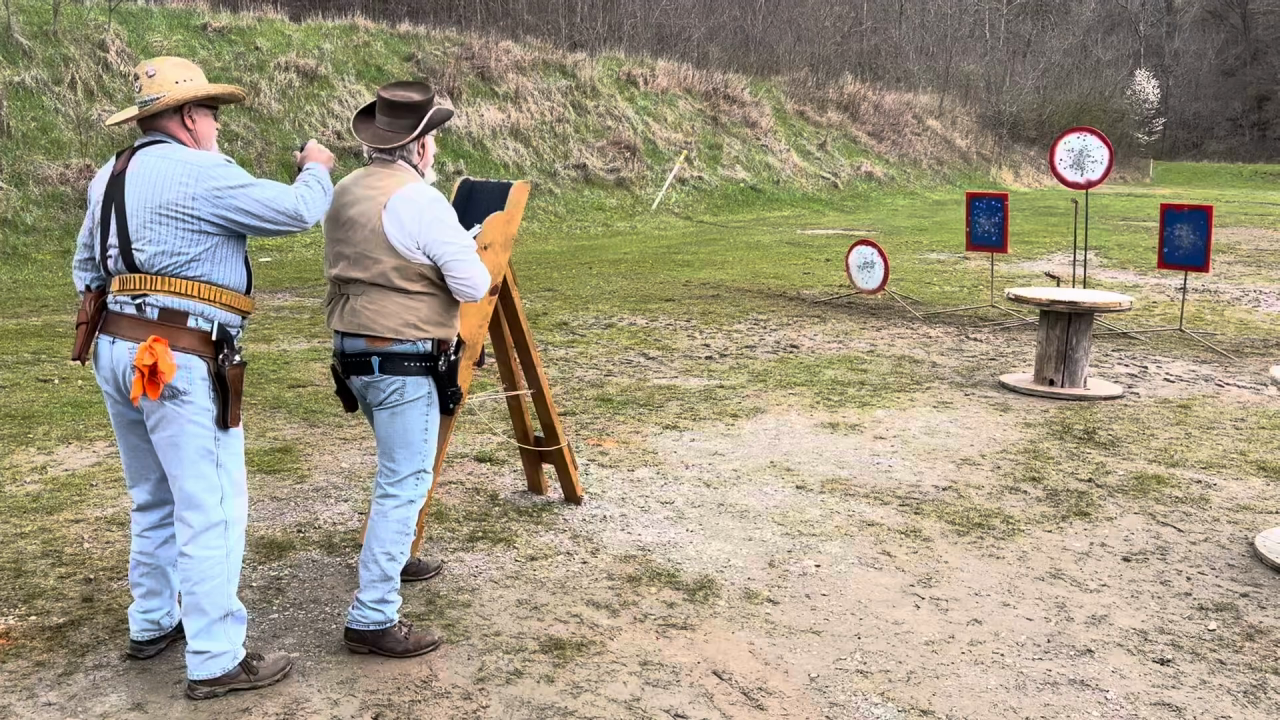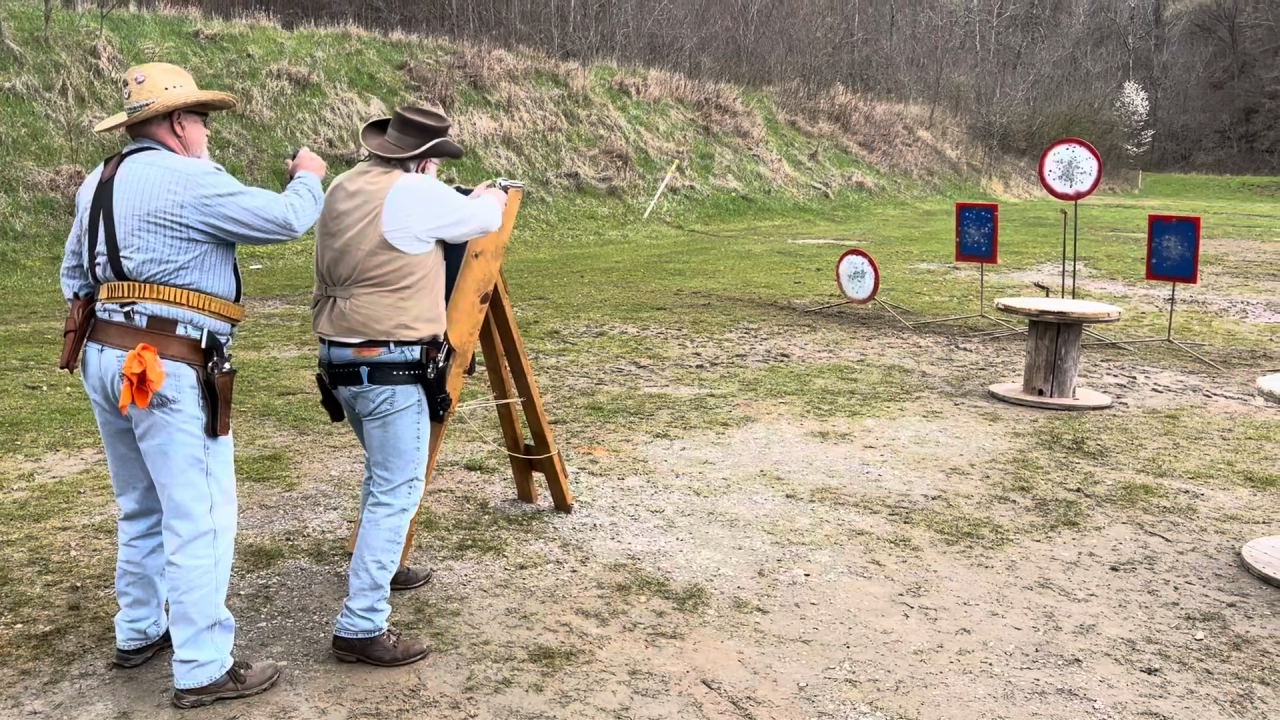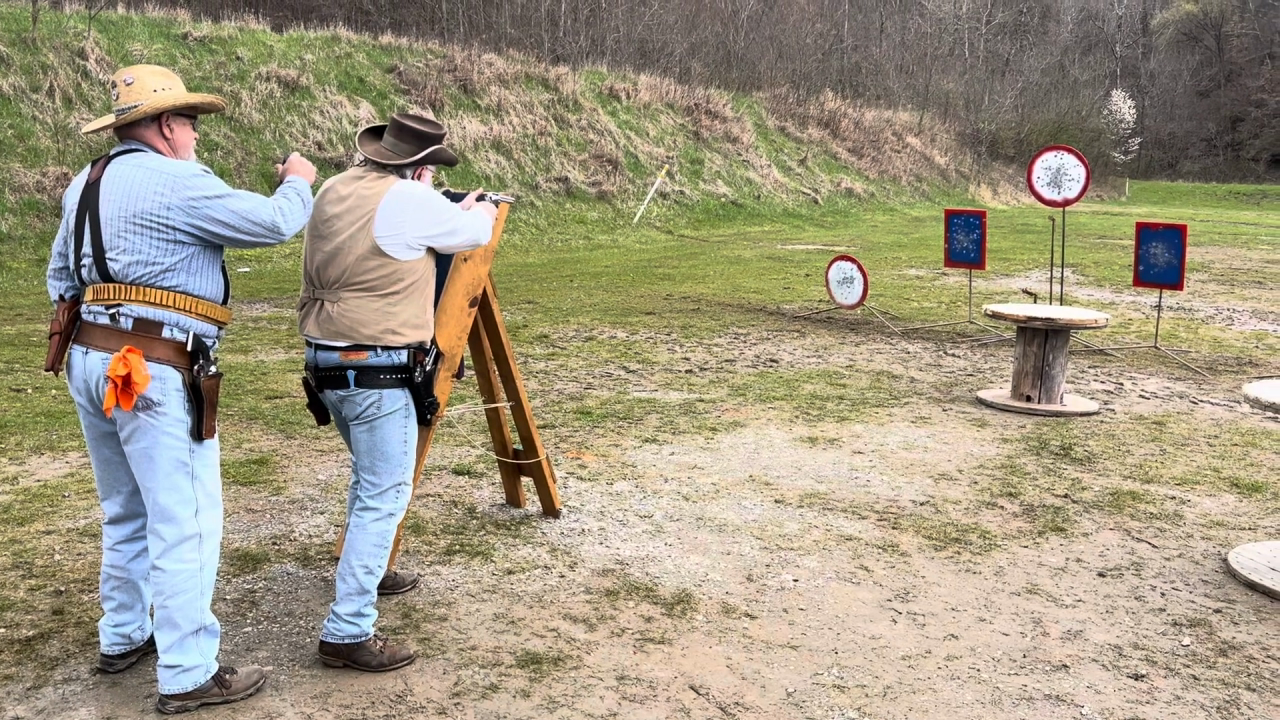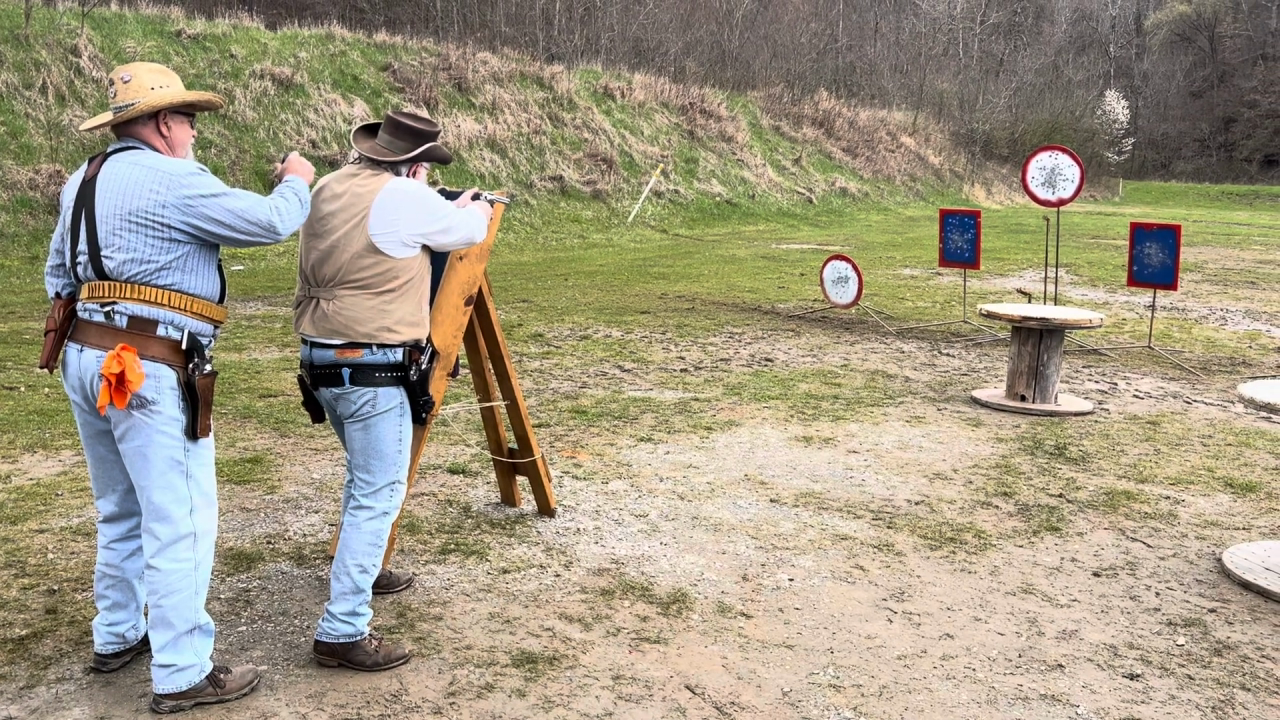
dt=0.7s
person 1, frame 1
left shoulder: (108, 176)
right shoulder: (199, 172)
left elbow: (87, 267)
right elbow: (298, 211)
right wrist: (317, 170)
left hip: (117, 350)
right hip: (180, 359)
left knee: (153, 499)
right knee: (211, 509)
left ankle: (151, 624)
right ankle: (216, 661)
person 1, frame 2
left shoulder: (98, 182)
right shoulder: (188, 179)
left elbow: (75, 274)
right elbow: (287, 219)
right wrist: (308, 177)
left hip: (105, 356)
right hip: (168, 366)
left knee: (142, 509)
right knee: (200, 518)
left ankle: (139, 632)
right ankle: (203, 670)
person 1, frame 3
left shoulder: (84, 183)
right shoulder: (176, 181)
left elbow: (62, 275)
right elbow: (274, 222)
right wrist: (298, 182)
left hip: (90, 359)
right hip: (154, 370)
left knee: (126, 512)
right knee: (185, 523)
left ankle: (122, 636)
person 1, frame 4
left shoulder: (82, 181)
right shoulder: (172, 181)
left elbow: (59, 272)
right elbow: (269, 222)
right wrist: (297, 183)
left hip: (86, 357)
right hip: (149, 367)
left knee: (121, 511)
right knee: (179, 521)
left ankle: (116, 635)
right ankle: (182, 674)
person 2, frame 1
left shoulder: (346, 191)
right shoulder: (418, 199)
right elbow: (473, 286)
right wrist: (466, 253)
left hip: (355, 352)
right hip: (402, 360)
left knee: (398, 468)
right knee: (405, 484)
left ankle: (391, 558)
right ankle: (371, 618)
person 2, frame 2
left shoulder: (343, 188)
right shoulder: (414, 193)
right elbow: (482, 221)
left wrist: (465, 200)
right wrist: (491, 198)
left hip: (341, 361)
right hip: (389, 367)
left knee: (382, 474)
right knee: (396, 492)
left ankle: (379, 566)
right ankle: (360, 627)
person 2, frame 3
left shoulder: (333, 191)
right shoulder: (408, 200)
right elbow: (472, 234)
left wrist: (455, 210)
right wrist: (482, 211)
left hip: (327, 364)
right hip: (376, 372)
left knee: (369, 479)
right knee: (383, 497)
left ankle: (366, 571)
right ankle: (347, 632)
person 2, frame 4
left shoulder: (327, 189)
right shoulder: (402, 197)
right elbow: (467, 231)
left wrist: (445, 208)
right wrist: (477, 208)
left hip: (322, 362)
right hip: (372, 369)
left knee: (364, 477)
right knee: (378, 495)
left ankle: (362, 570)
right ankle: (342, 631)
